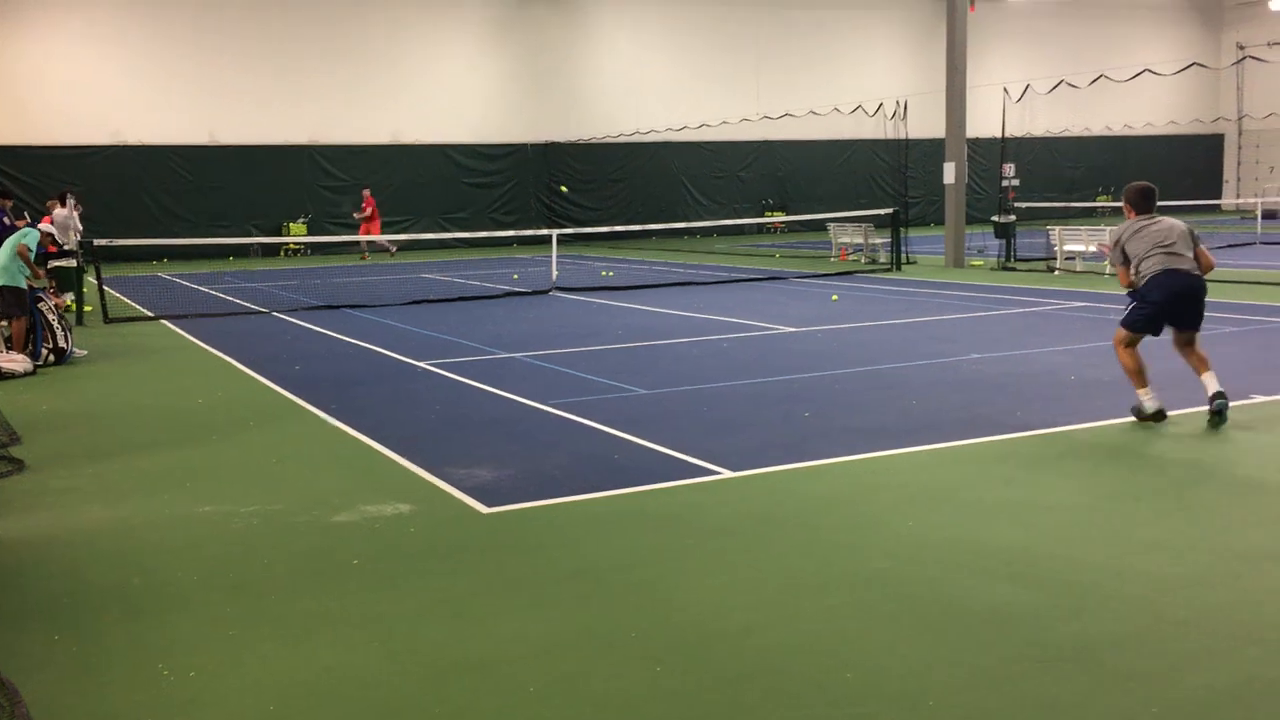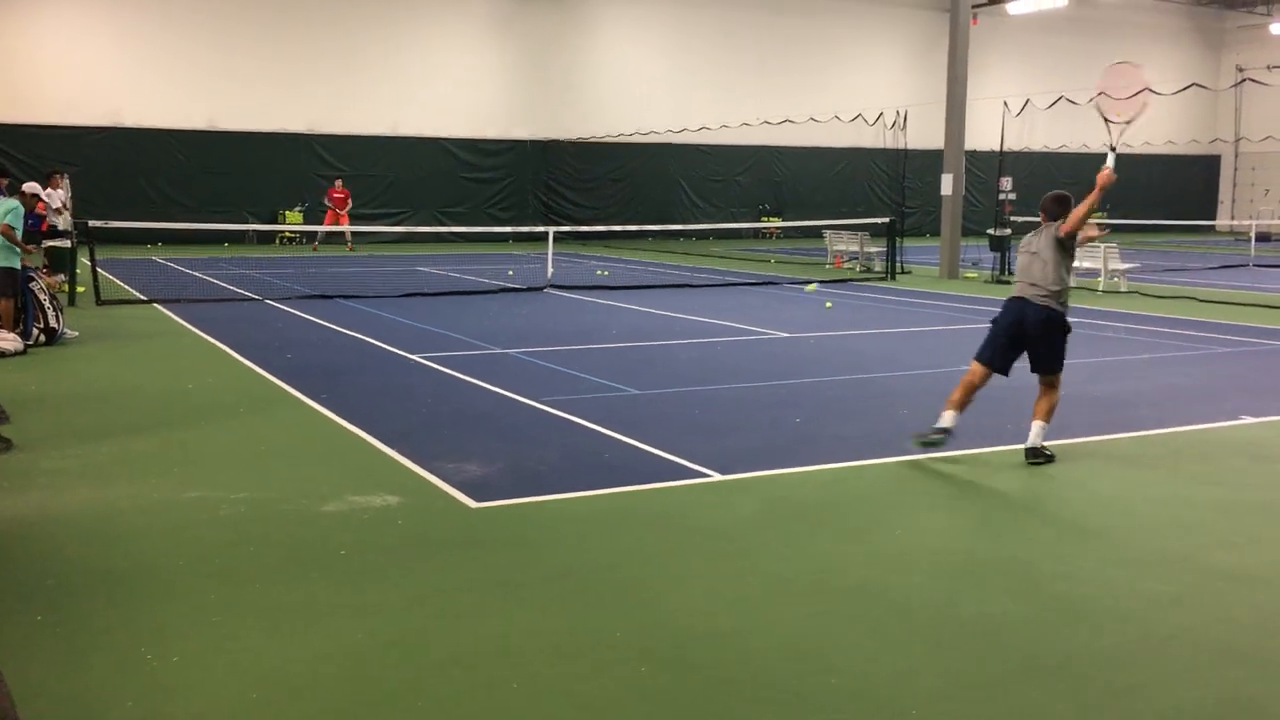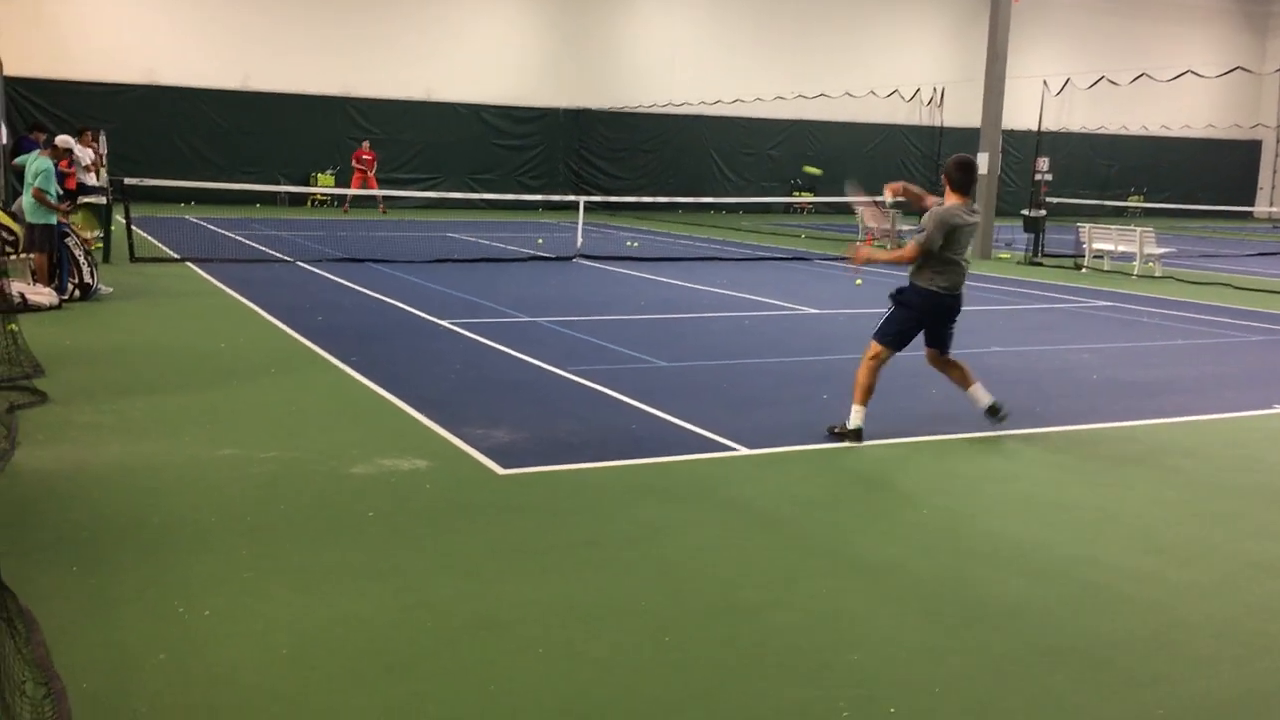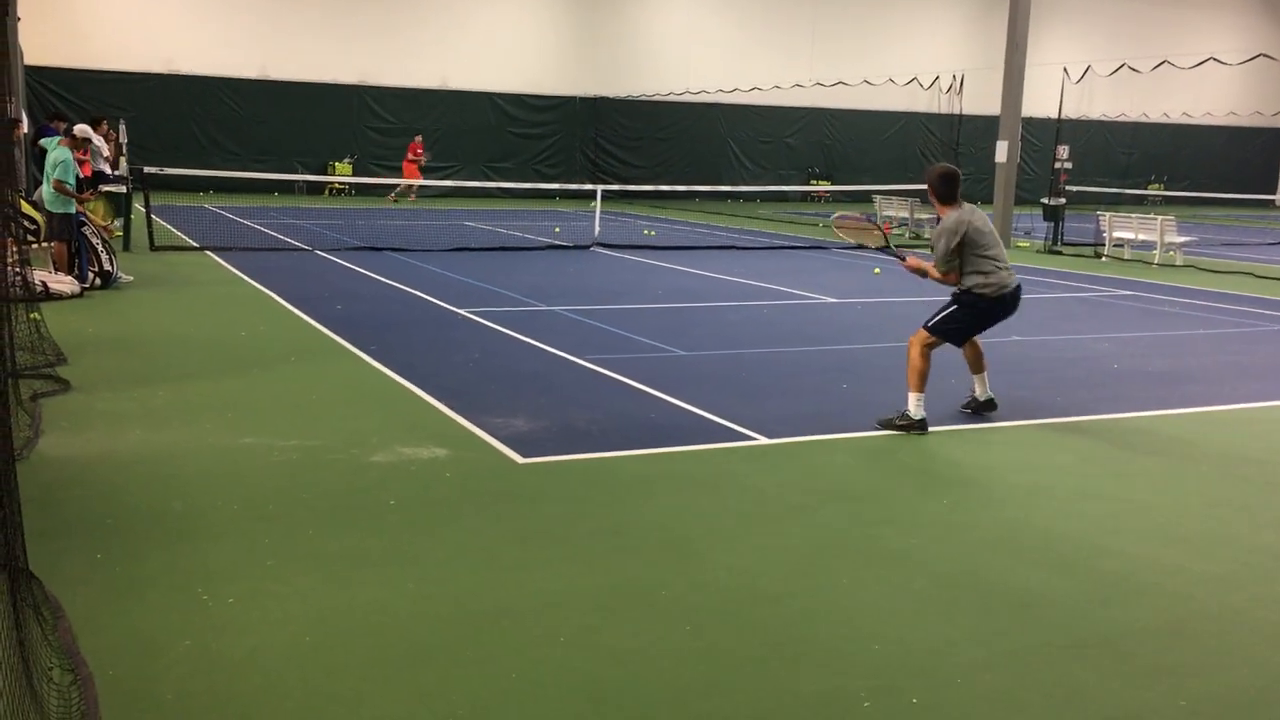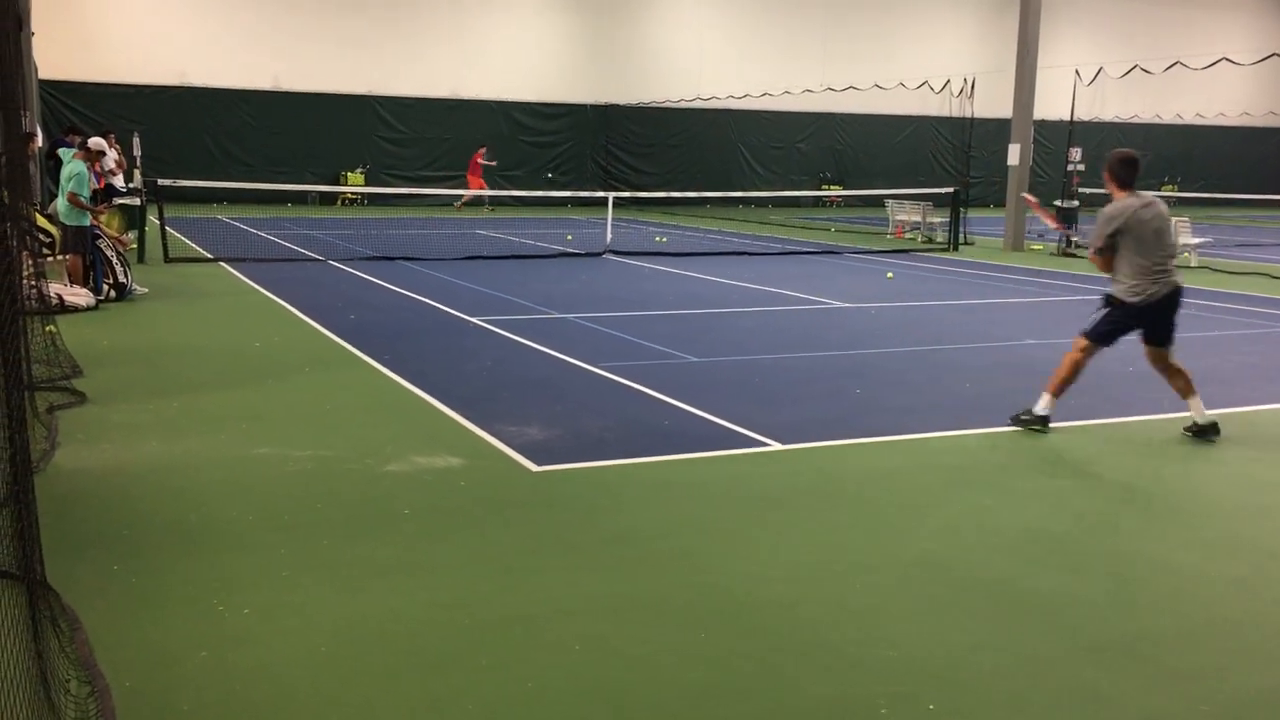
dt=0.5s
person 1, frame 1
left shoulder: (1121, 232)
right shoulder: (1179, 225)
left elbow: (1125, 281)
right elbow: (1208, 264)
left hip: (1157, 286)
right hip: (1193, 285)
left knee: (1123, 343)
right knee: (1187, 346)
left ankle: (1152, 407)
right ankle: (1216, 394)
person 1, frame 2
left shoulder: (1030, 239)
right shoulder: (1061, 232)
right elbow: (1070, 226)
left wrist: (1083, 237)
right wrist: (1099, 189)
left hip: (1016, 310)
right hip: (1049, 318)
left knee: (973, 380)
right knee: (1050, 386)
left ankle: (944, 427)
right ankle: (1035, 444)
person 1, frame 3
left shoulder: (944, 214)
right shoulder: (973, 212)
left elbow: (909, 256)
right elbow: (930, 202)
left wrist: (872, 255)
right wrist: (906, 189)
left hip: (925, 296)
right hip: (949, 299)
left knee: (872, 358)
right knee: (940, 357)
left ankle: (853, 424)
right ankle: (987, 404)
person 1, frame 4
left shoulder: (947, 228)
right shoulder: (971, 212)
left elbow: (949, 277)
left wrist: (921, 266)
right wrist: (927, 264)
left hip: (984, 298)
right hip: (1009, 293)
left knee: (919, 344)
right knee: (965, 334)
left ankle: (915, 415)
right ankle: (984, 397)
person 1, frame 5
left shoulder: (1111, 214)
right shoulder: (1159, 206)
left elbow: (1103, 265)
right elbow: (1169, 252)
left wrist: (1098, 253)
left hip: (1129, 299)
right hip: (1167, 294)
left knee: (1080, 350)
right knee: (1161, 358)
left ankle: (1041, 412)
right ankle: (1203, 420)
